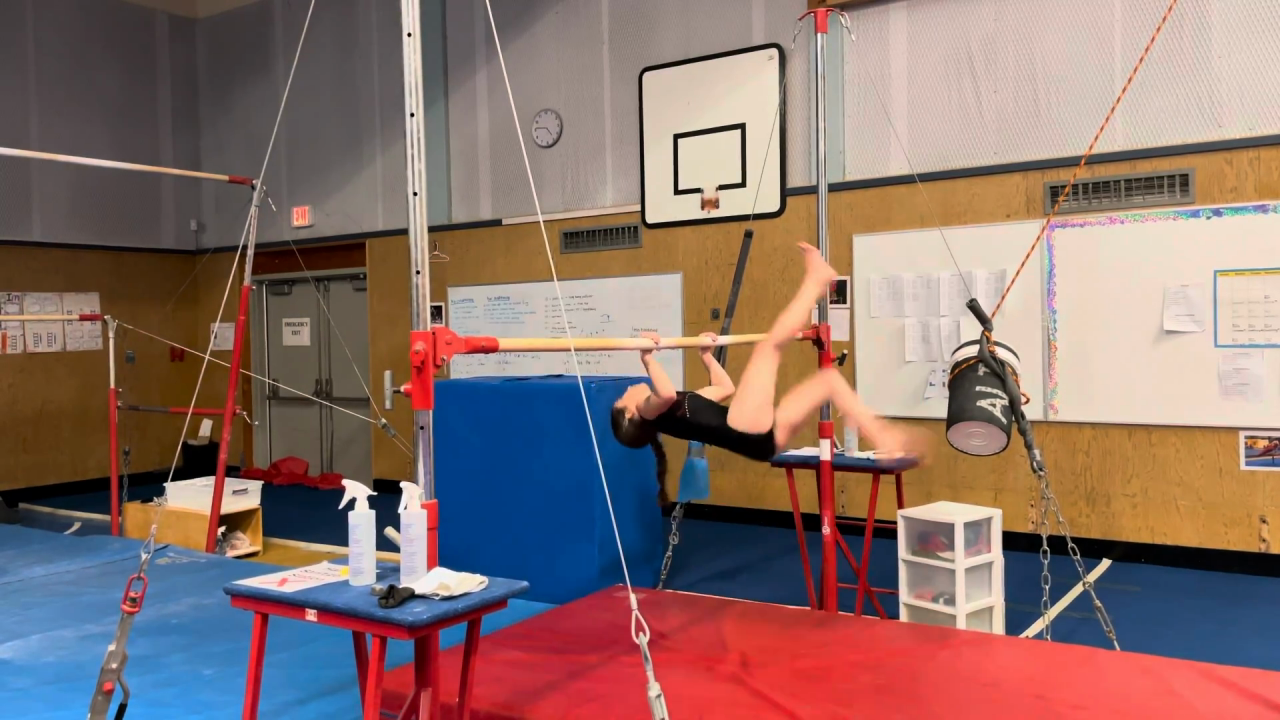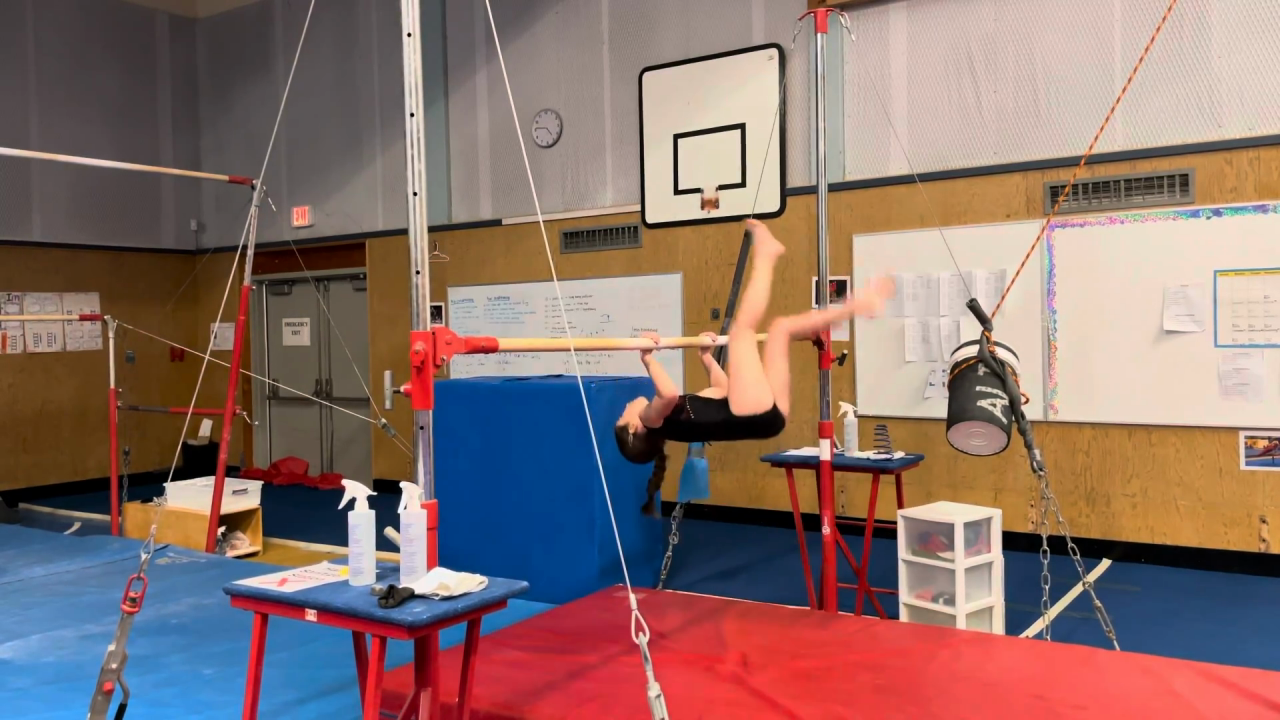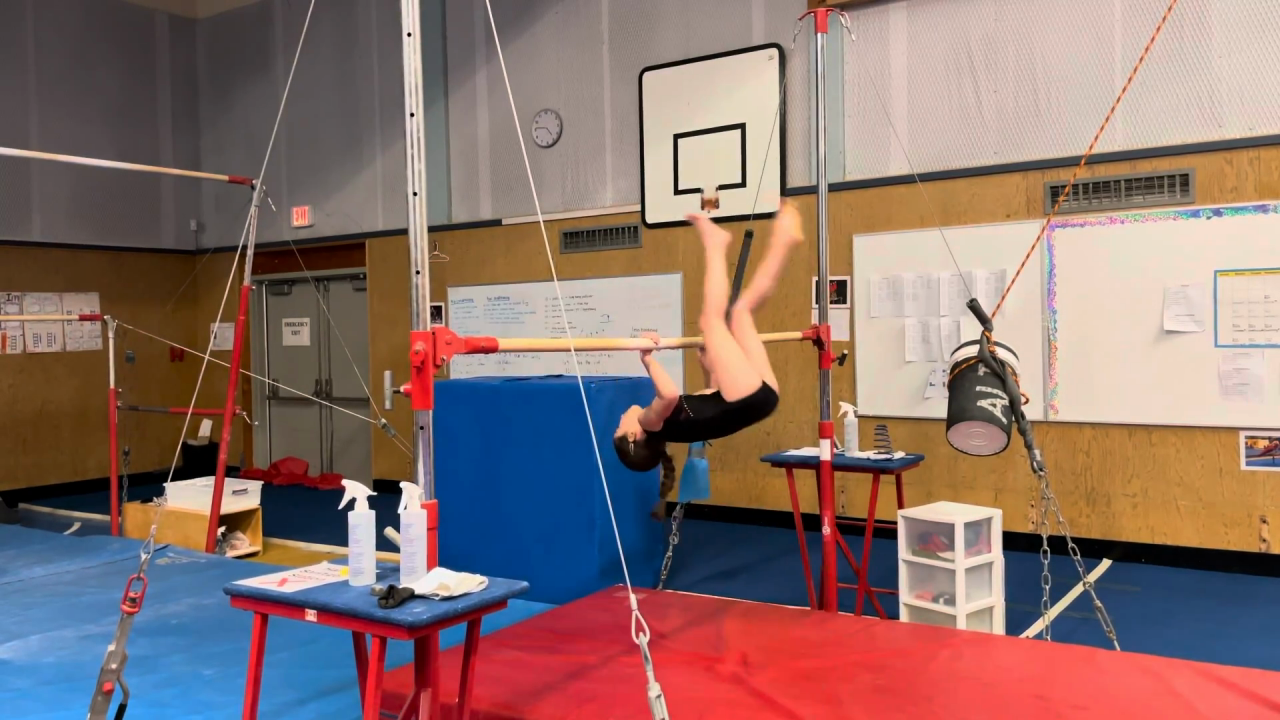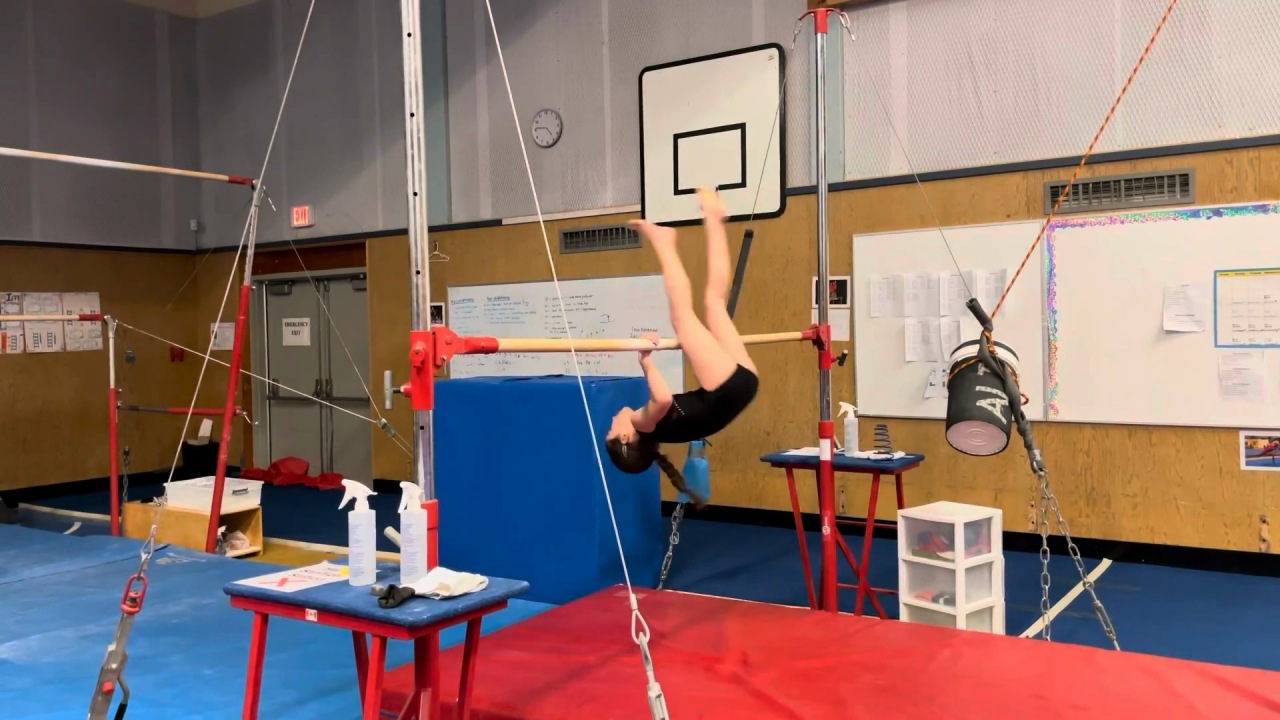
dt=0.1s
person 1, frame 1
right shoulder: (655, 411)
left elbow: (725, 389)
right elbow: (665, 393)
left wrist: (706, 355)
right wrist: (648, 360)
left hip: (758, 435)
right hip: (746, 431)
left knee: (829, 380)
right knee: (769, 347)
left ankle: (878, 435)
person 1, frame 2
left shoulder: (656, 425)
right shoulder: (653, 418)
left elbow: (721, 387)
right elbow: (668, 393)
left wrist: (705, 354)
right wrist: (648, 359)
left hip: (756, 417)
right hip: (751, 417)
left knee: (781, 326)
right knee: (742, 330)
left ankle: (855, 306)
person 1, frame 3
left shoulder: (658, 423)
right shoulder: (653, 423)
right elbow: (668, 394)
left wrist: (707, 354)
right wrist: (648, 361)
left hip: (752, 397)
right hip: (749, 399)
left knee: (740, 310)
right knee: (711, 319)
left ankle: (783, 239)
person 1, frame 4
left shoulder: (650, 428)
right shoulder: (646, 424)
right elbow: (662, 397)
right wrist: (646, 362)
left hip: (730, 387)
right hip: (729, 387)
right knee: (681, 312)
